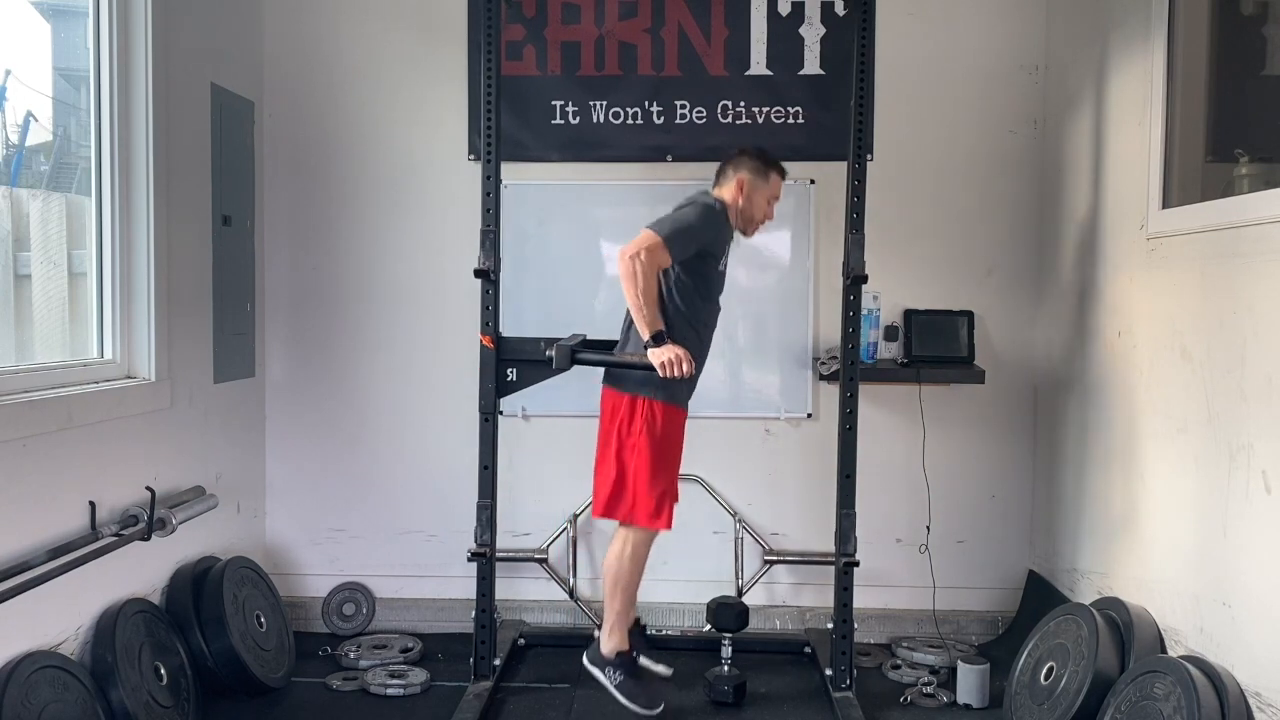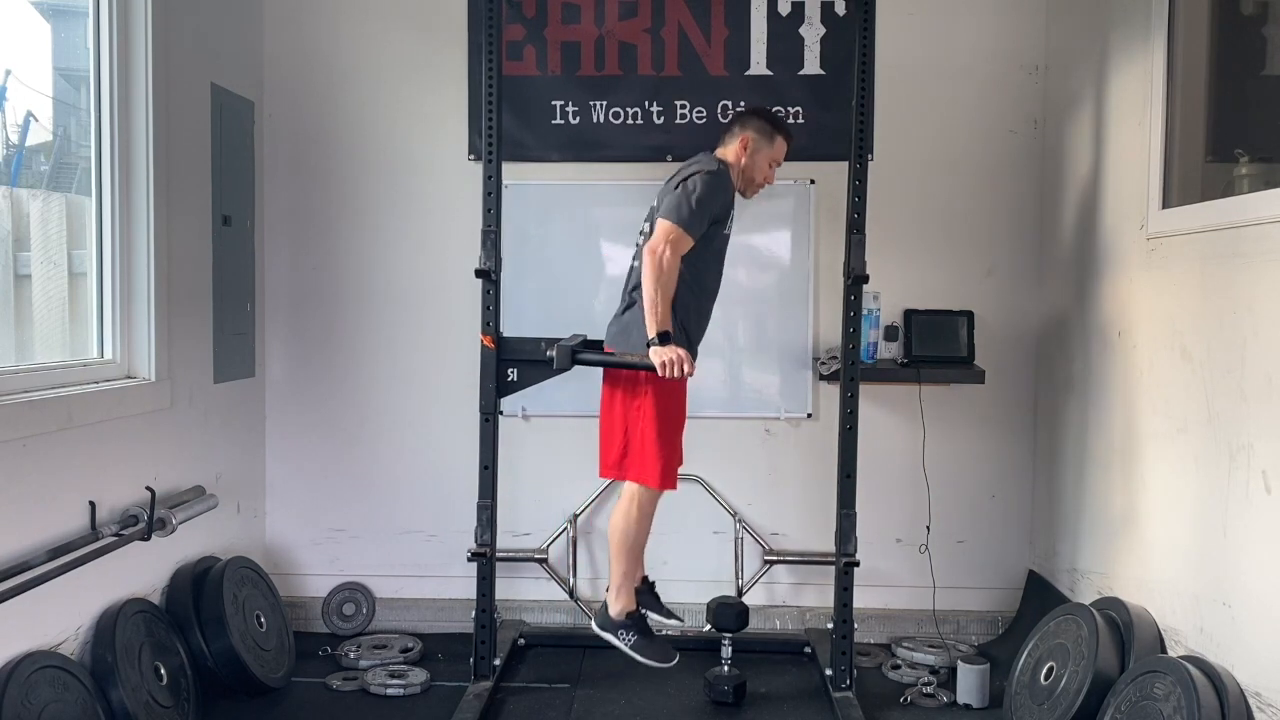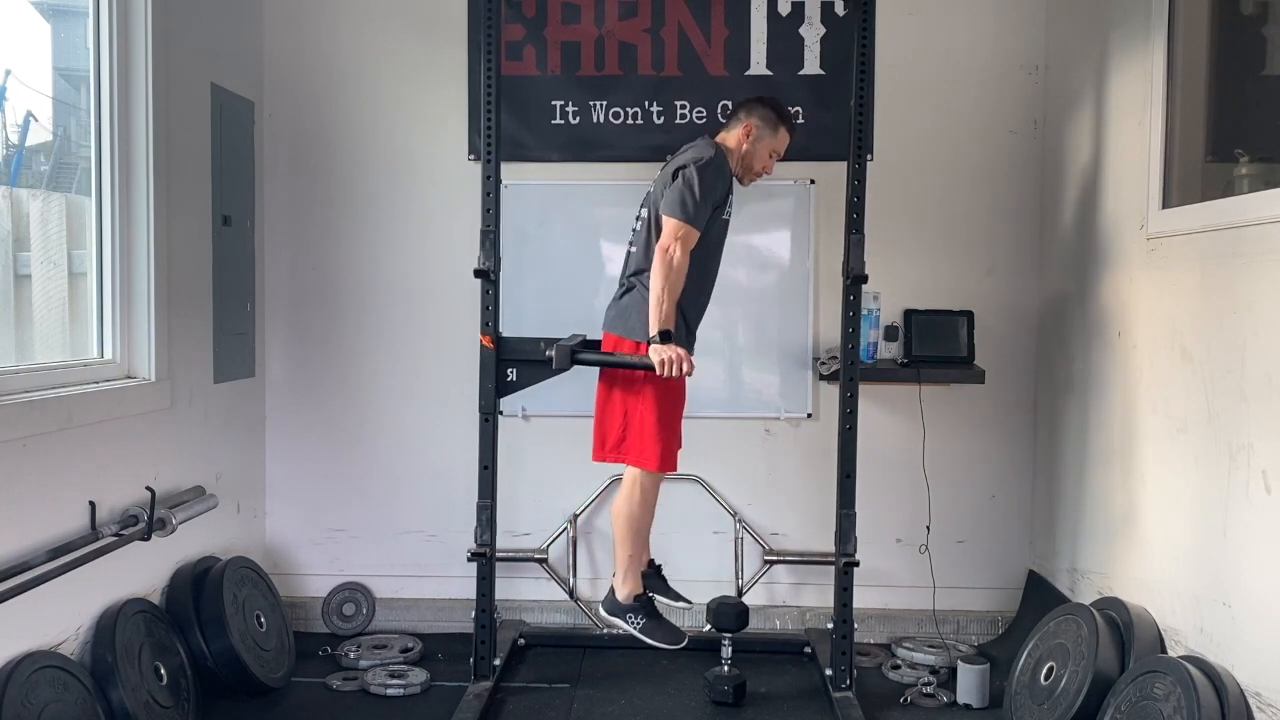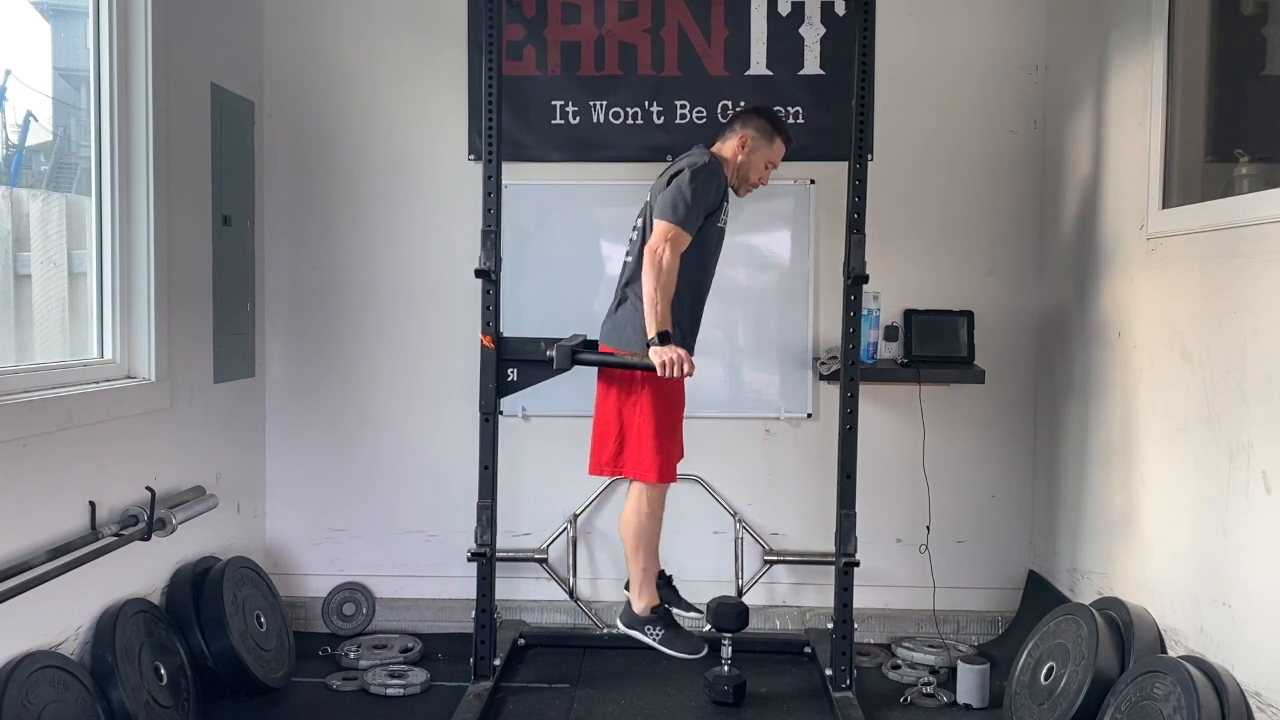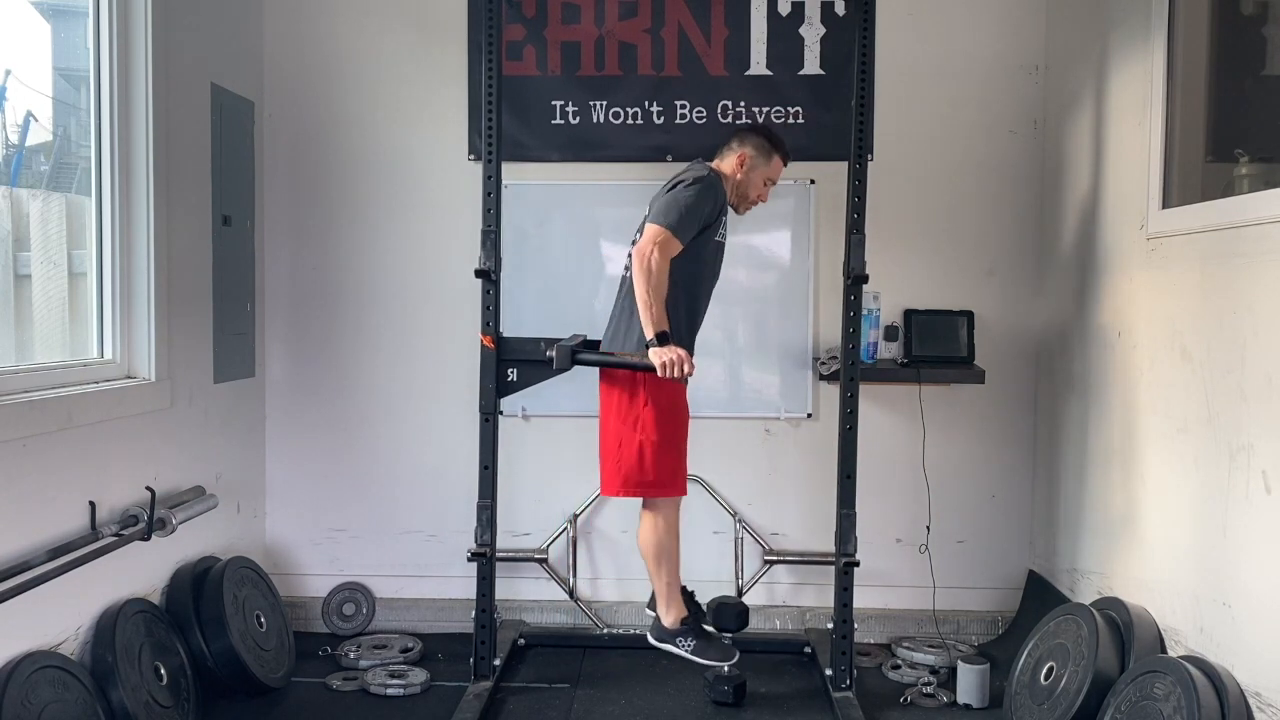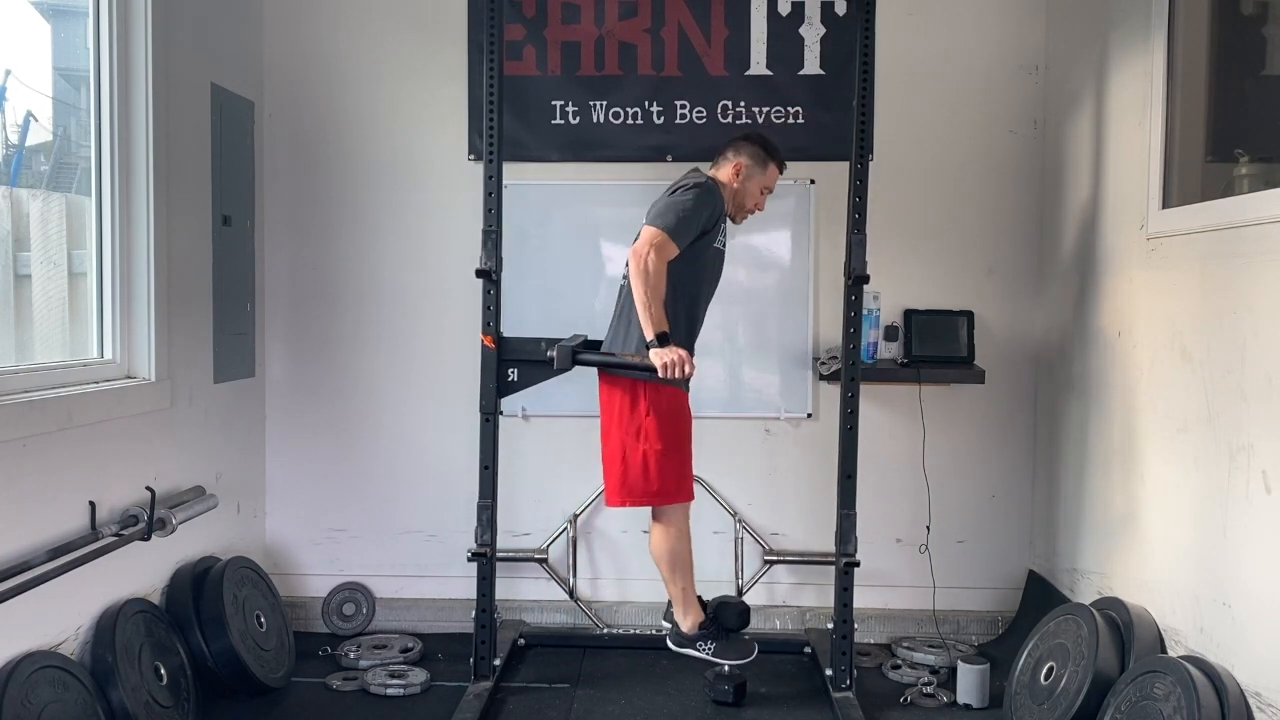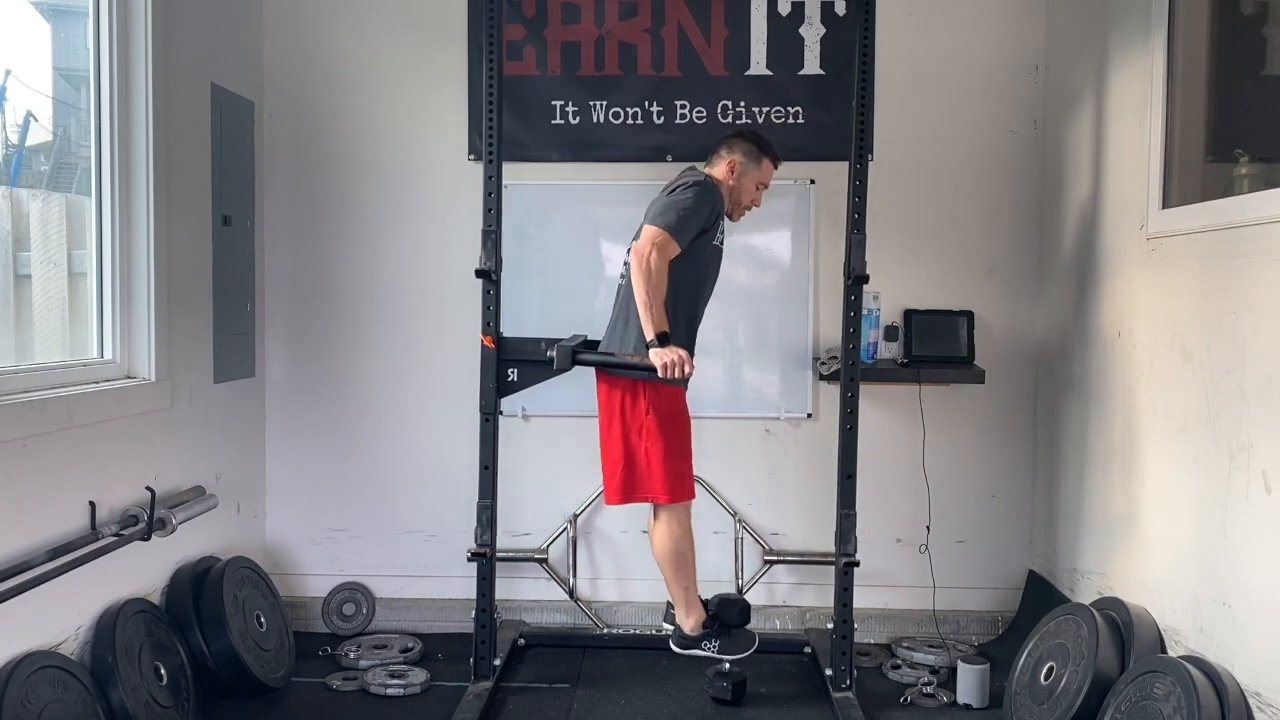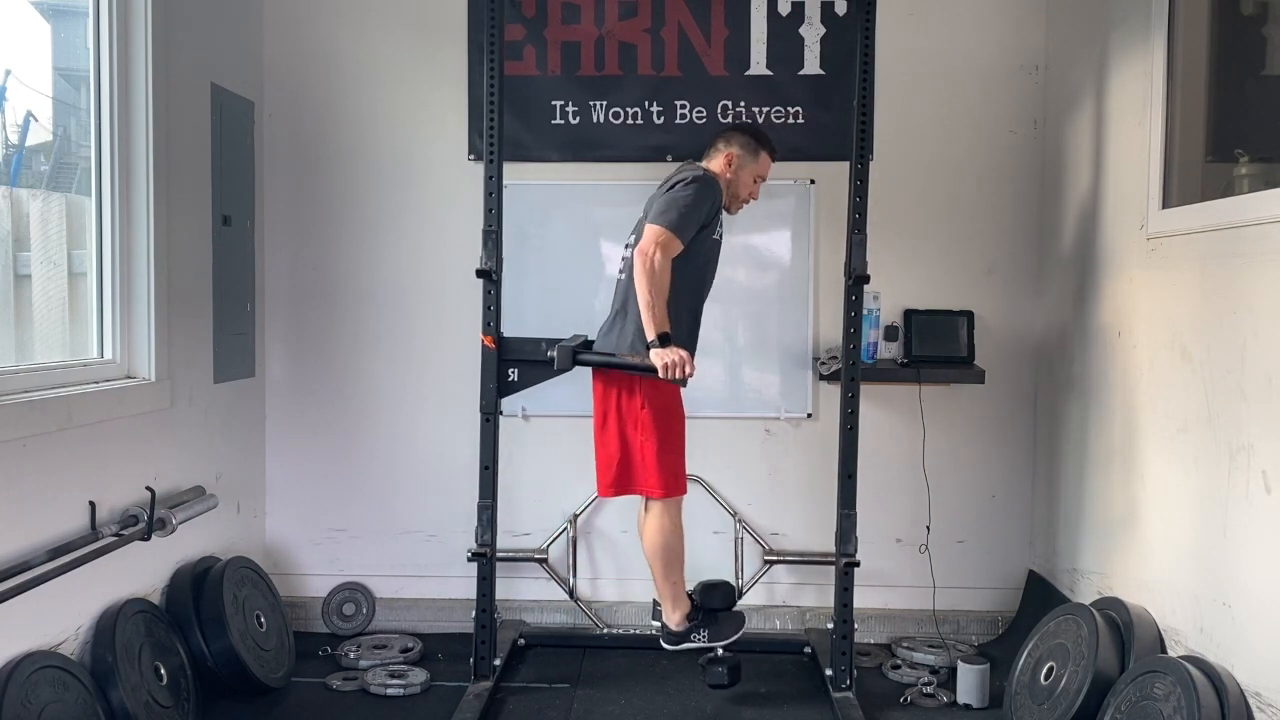
dt=0.2s
person 1, frame 1
left shoulder: (707, 225)
right shoulder: (705, 217)
left elbow: (651, 268)
right elbow: (634, 257)
right wrist: (654, 340)
left hip: (657, 386)
right hip: (647, 389)
left knee: (644, 521)
right knee: (640, 522)
left ankle: (624, 627)
right ankle: (610, 649)
person 1, frame 2
left shoulder: (705, 183)
right shoulder: (709, 179)
right elbow: (660, 254)
right wrist: (660, 339)
left hip: (654, 350)
right hip: (649, 353)
left knee: (647, 480)
right knee: (644, 482)
left ankle: (633, 583)
right ankle: (618, 611)
person 1, frame 3
left shoulder: (703, 168)
right shoulder: (707, 164)
right elbow: (672, 249)
right wrist: (663, 336)
left hip: (654, 335)
right hip: (645, 336)
left knee: (652, 464)
right knee: (646, 466)
left ankle: (641, 566)
right ankle: (626, 596)
person 1, frame 4
left shoulder: (702, 182)
right shoulder: (701, 173)
right elbow: (659, 250)
right wrist: (660, 339)
left hip: (651, 346)
right hip: (643, 349)
left knee: (655, 475)
right knee: (650, 478)
left ankle: (649, 579)
right ankle: (643, 608)
person 1, frame 5
left shoulder: (704, 200)
right shoulder: (701, 187)
right elbow: (649, 252)
right wrist: (659, 340)
left hip: (654, 360)
right hip: (644, 364)
left knee: (665, 490)
right knee: (661, 495)
left ankle: (670, 595)
right ankle: (672, 621)
person 1, frame 6
left shoulder: (704, 209)
right shoulder: (701, 194)
right elbow: (645, 254)
right wrist: (659, 341)
left hip: (653, 367)
right hip: (645, 370)
left knee: (670, 498)
right knee: (669, 501)
left ankle: (684, 604)
right ankle: (690, 625)
person 1, frame 7
left shoulder: (697, 203)
right shoulder: (700, 191)
right elbow: (646, 254)
right wrist: (659, 341)
left hip: (645, 366)
right hip: (644, 369)
left knee: (668, 497)
right knee: (671, 500)
left ankle: (684, 604)
right ankle: (692, 625)
person 1, frame 8
left shoulder: (691, 192)
right shoulder: (699, 185)
right elbow: (650, 254)
right wrist: (661, 340)
left hip: (641, 359)
right hip: (640, 361)
left knee: (660, 491)
right knee: (664, 493)
left ankle: (672, 600)
right ankle: (677, 619)
